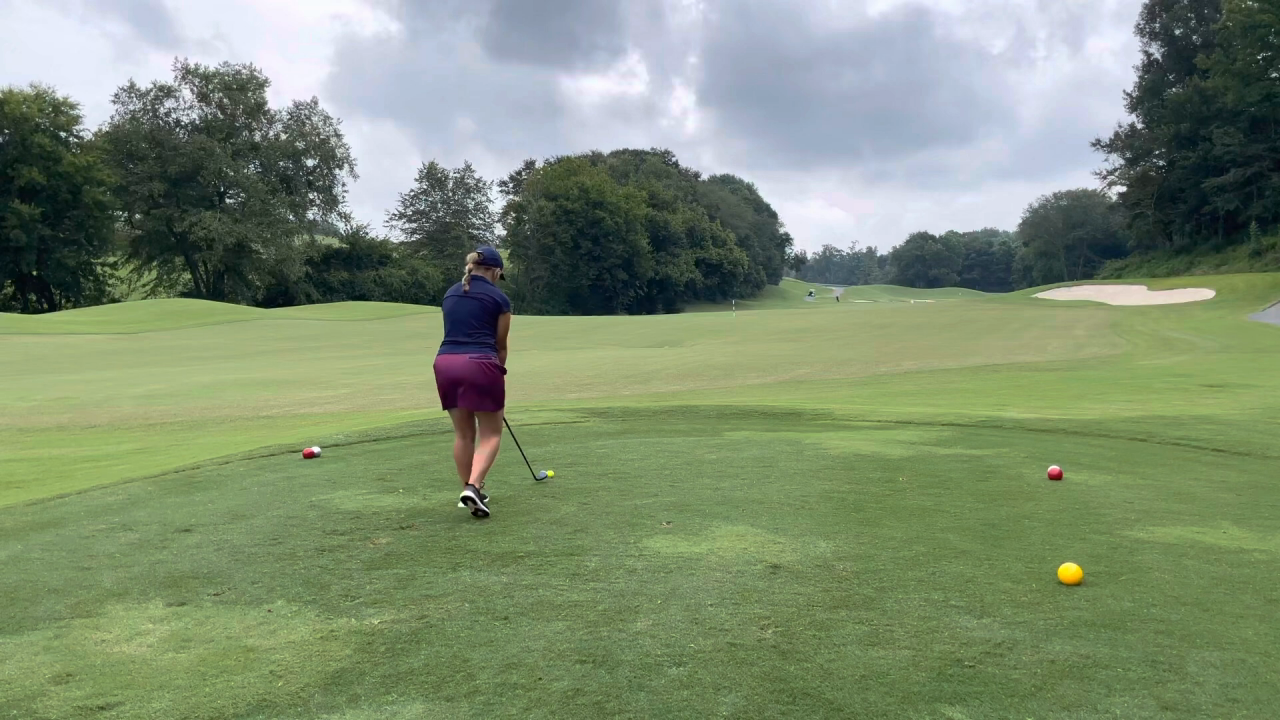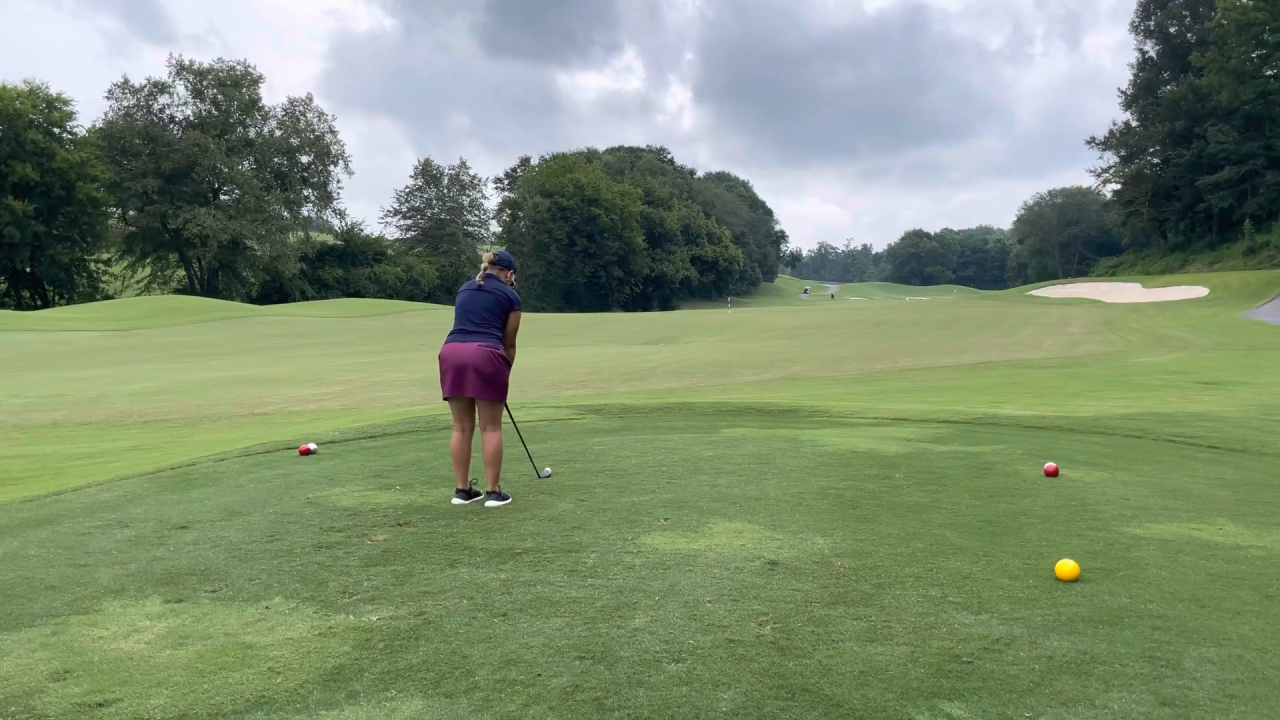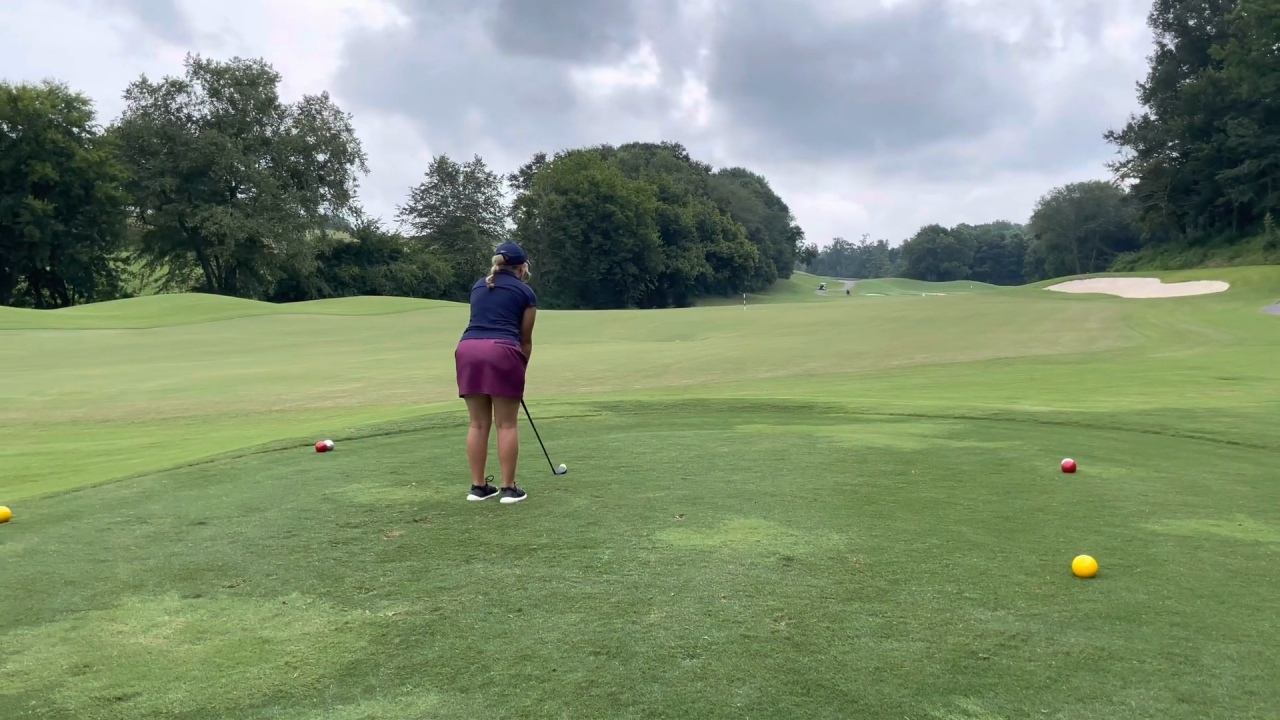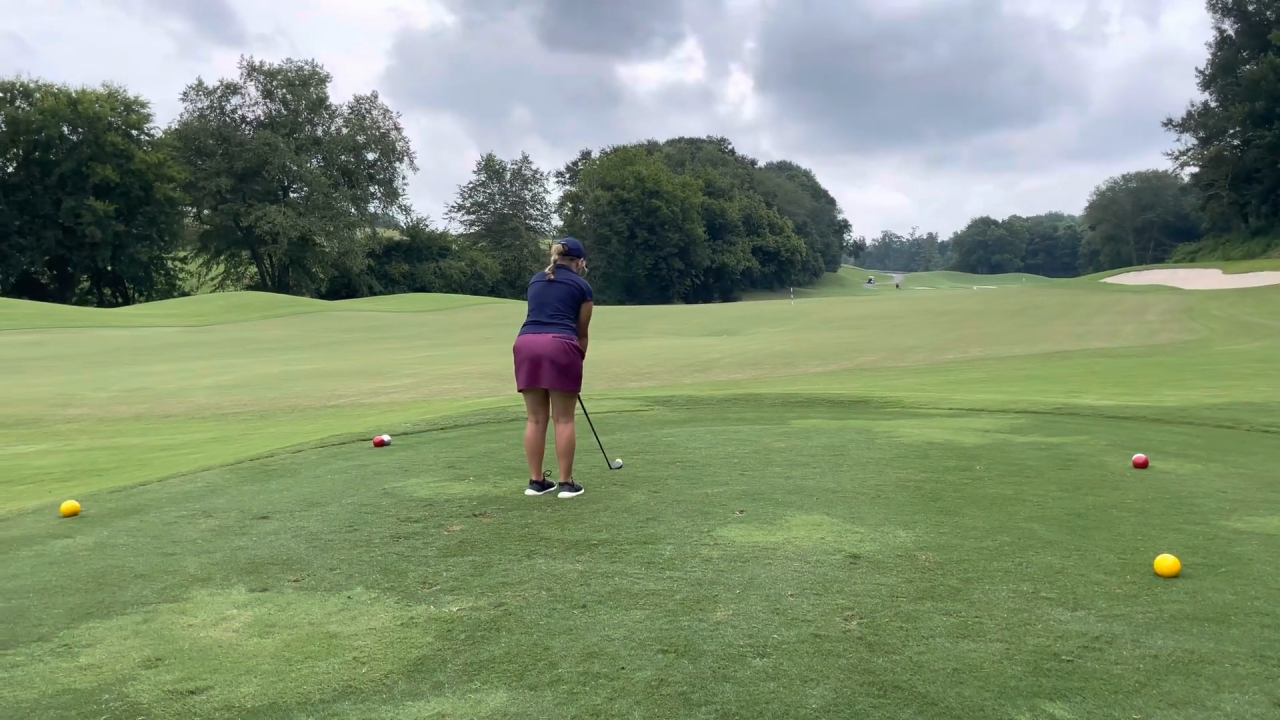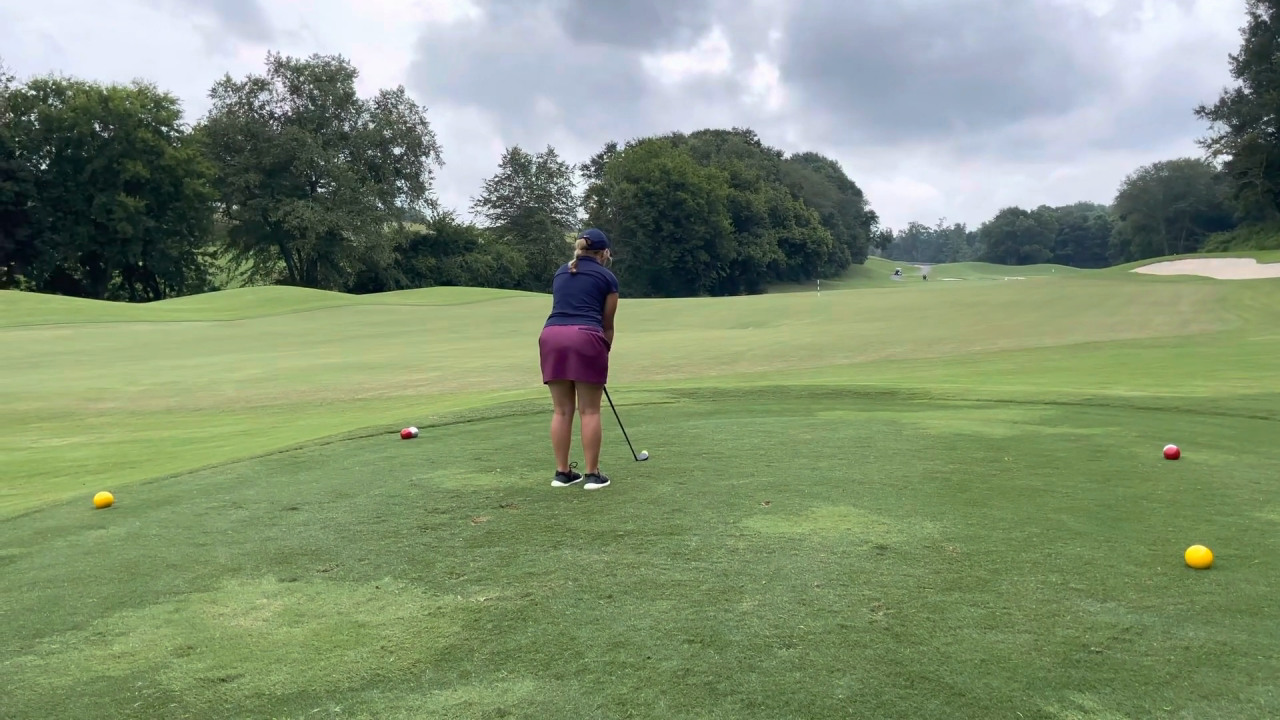
dt=1s
person 1, frame 1
left shoulder: (450, 293)
right shoulder: (498, 297)
right elbow: (501, 345)
right wrist: (497, 372)
left hip: (445, 362)
right hip: (479, 365)
left knee: (463, 434)
right knee: (491, 434)
left ankle: (468, 491)
right ankle: (472, 487)
person 1, frame 2
left shoulder: (465, 289)
right shoulder: (510, 296)
right elbow: (509, 343)
left wrist: (500, 369)
right wrist: (506, 371)
left hip: (452, 352)
right hip: (485, 356)
left knee: (461, 427)
right knee: (491, 427)
left ankle: (462, 489)
right ankle: (493, 491)
person 1, frame 3
left shoulder: (478, 286)
right shoulder: (525, 292)
right elbow: (525, 339)
left wrist: (517, 365)
right wrist: (522, 368)
left hip: (468, 349)
right hip: (502, 352)
left knee: (478, 424)
right knee: (506, 425)
left ankle: (478, 486)
right ankle: (508, 488)
person 1, frame 4
left shoulder: (535, 280)
right shoulder: (582, 285)
right elbow: (582, 332)
right wrist: (579, 359)
left hip: (526, 343)
right hip: (560, 346)
left knee: (535, 418)
right knee: (564, 419)
left ankle: (536, 481)
right ankle: (566, 483)
person 1, frame 5
left shoulder: (561, 272)
right shoulder: (607, 277)
right elbow: (607, 324)
right wrist: (605, 351)
left hip: (552, 335)
right hip: (586, 338)
left knee: (562, 410)
right knee: (590, 411)
left ankle: (562, 472)
right ankle: (592, 474)
